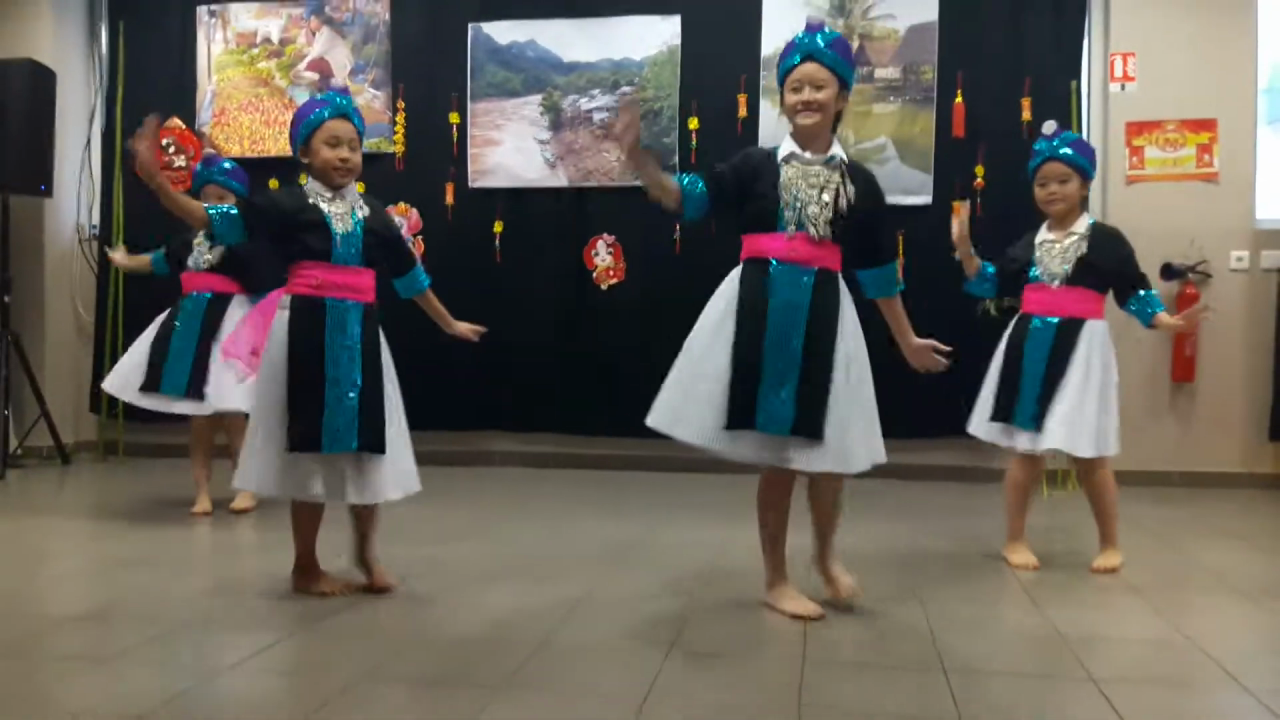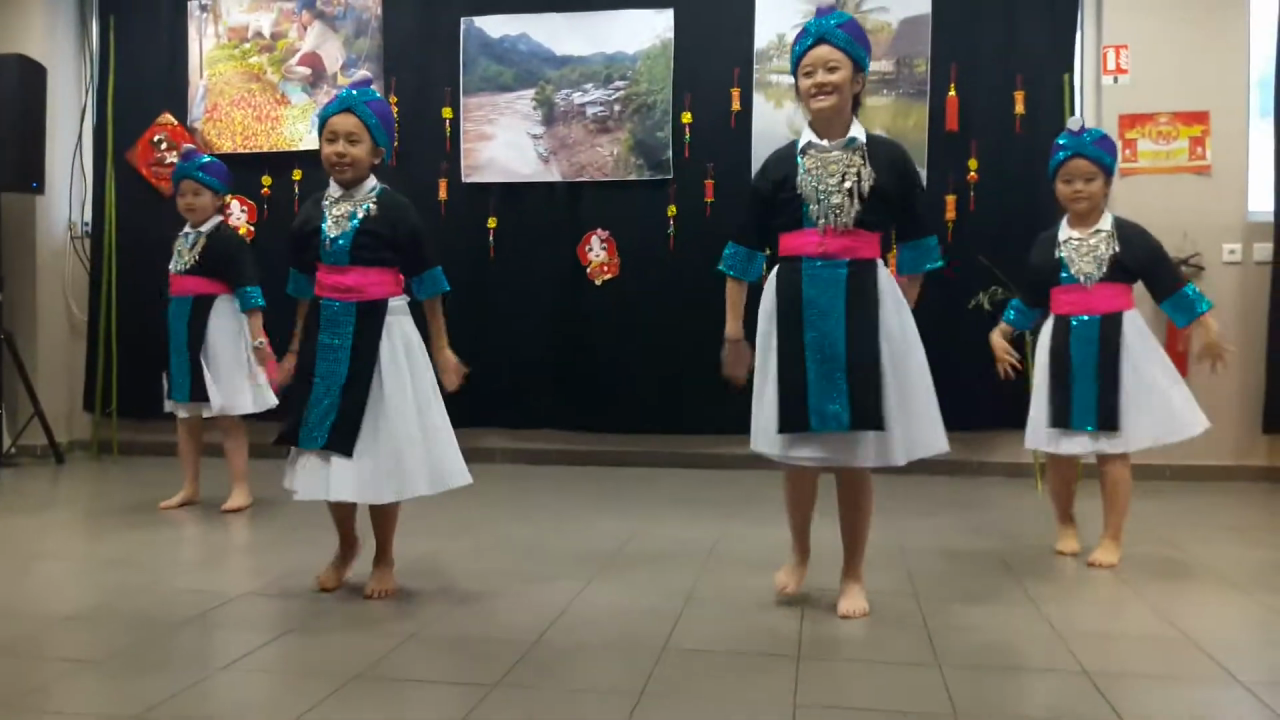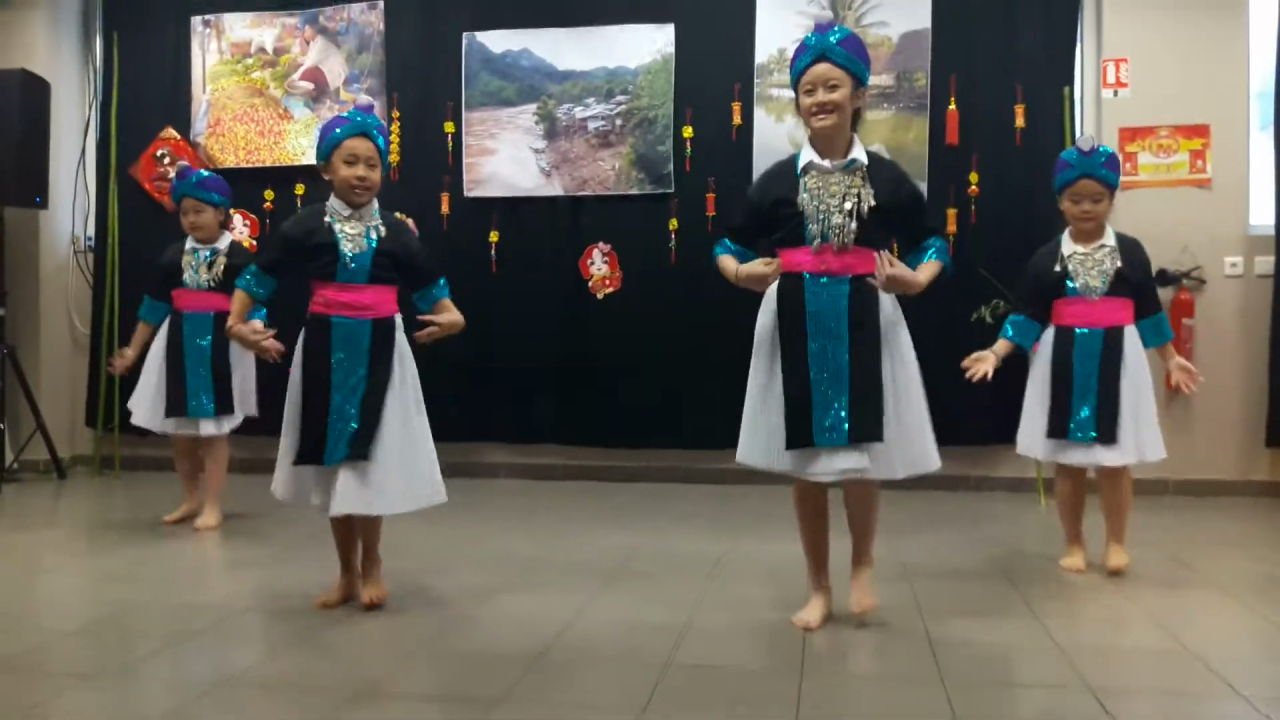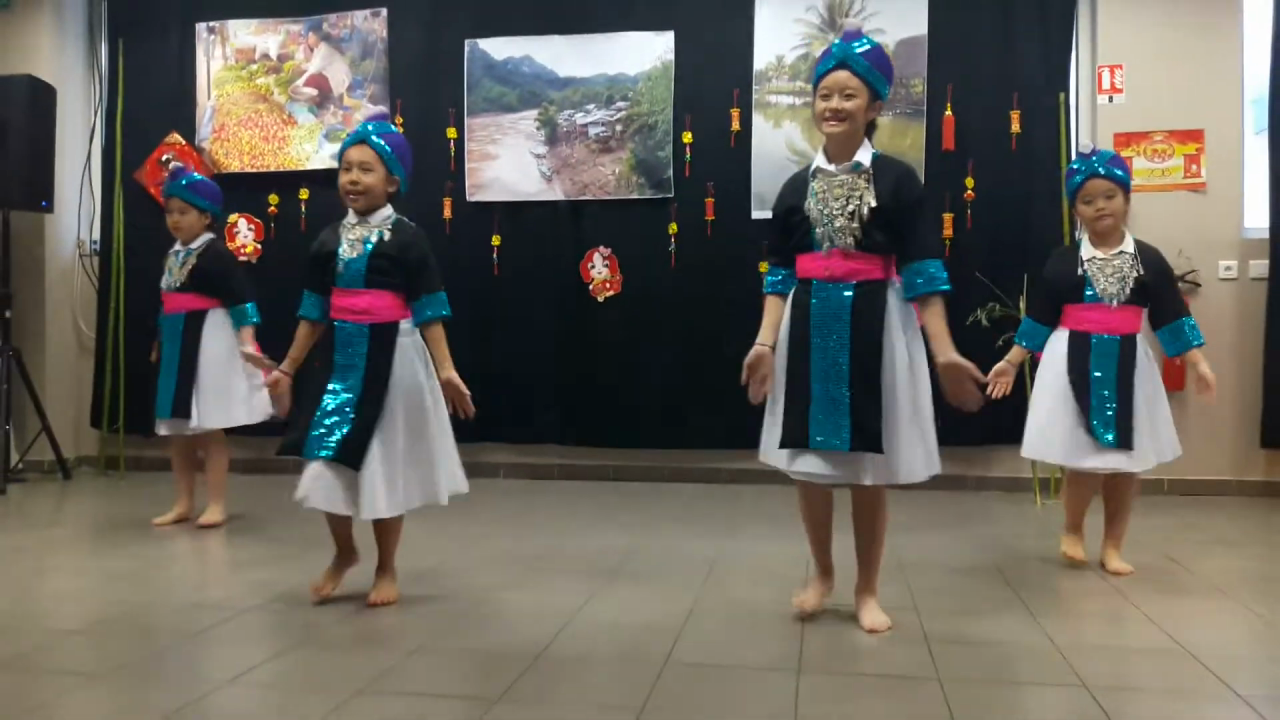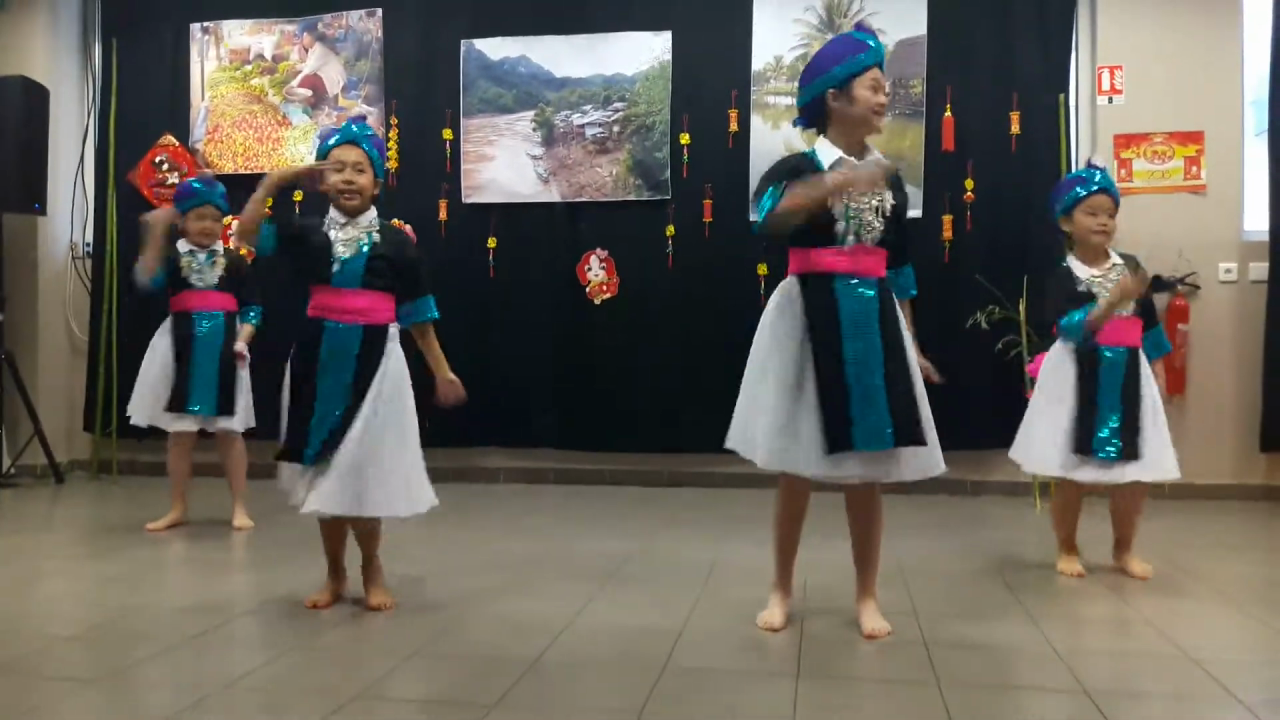
dt=0.5s
person 1, frame 1
left shoulder: (859, 180)
right shoulder: (756, 166)
left elbow: (877, 266)
right elbow: (687, 197)
left wrist: (906, 338)
right wrist: (638, 157)
left hip: (824, 312)
right hip: (757, 307)
left knee: (826, 457)
right knee: (775, 455)
left ankle: (826, 554)
right ankle: (777, 580)
person 1, frame 2
left shoulder: (889, 160)
right shoulder: (778, 165)
left elbow: (916, 249)
right elbow: (745, 252)
left wrist: (901, 319)
right wrist: (734, 334)
left hip: (863, 304)
right hip: (794, 304)
left knee: (859, 453)
right knee: (800, 448)
left ankle: (854, 577)
right ankle: (798, 556)
person 1, frame 3
left shoulder: (887, 178)
right shoulder: (777, 180)
left elbow: (932, 245)
right elbow: (731, 247)
left wrist: (914, 283)
right wrist: (746, 274)
left hip: (863, 320)
right hip: (795, 320)
left knee: (864, 459)
right knee: (805, 464)
left ankle: (861, 567)
right ankle: (818, 589)
person 1, frame 4
left shoulder: (897, 179)
right shoulder: (796, 187)
left elbow: (923, 270)
right elbow: (780, 275)
left wrist: (944, 351)
right wrist: (765, 343)
left hip: (875, 323)
right hip: (808, 325)
left knee: (870, 469)
right knee: (805, 464)
left ankle: (868, 592)
right ankle: (822, 571)
person 1, frame 5
left shoulder: (889, 178)
right shoulder: (795, 169)
right elbow: (772, 214)
left wrist: (914, 349)
right wrist: (833, 183)
left hip: (874, 319)
right hip: (810, 318)
left knee: (867, 467)
right knee: (799, 466)
left ankle: (867, 596)
right ankle: (781, 589)
person 2, frame 1
left shoulder: (374, 214)
right shoulder: (286, 206)
left elbow: (407, 273)
right elbow: (214, 223)
left wrist: (449, 324)
right wrist: (151, 179)
left hip: (359, 336)
right hip: (304, 333)
left knee: (365, 444)
right knee: (311, 447)
left ankle: (364, 549)
right ankle: (305, 565)
person 2, frame 2
left shoulder: (394, 210)
right shoulder: (310, 214)
left elbow: (427, 283)
right elbow: (305, 287)
left wrist: (440, 349)
right wrist: (295, 348)
left hip: (381, 334)
right hip: (326, 335)
left knee: (380, 449)
right knee: (324, 446)
left ankle: (384, 560)
right ankle: (346, 546)
person 2, frame 3
left shoulder: (397, 233)
right shoulder: (305, 227)
left elbow: (429, 288)
right elbow: (258, 276)
left wrist: (449, 315)
right wrist: (238, 320)
left hip: (380, 352)
right hip: (325, 350)
left knee: (367, 463)
right knee: (330, 463)
left ankle: (370, 567)
right ankle: (348, 574)
person 2, frame 4
left shoulder: (407, 237)
right shoulder: (328, 240)
left elbow: (429, 310)
right elbow: (314, 310)
left wrist: (445, 370)
right wrist: (288, 367)
left hip: (392, 357)
right hip: (341, 357)
left knee: (384, 467)
right knee: (328, 465)
left ankle: (386, 571)
right ankle: (343, 553)
person 2, frame 5
left shoulder: (395, 240)
right shoulder: (309, 234)
left elbow: (418, 311)
right elbow: (249, 229)
left wrist: (441, 369)
right wrist: (271, 181)
left hip: (374, 358)
right hip: (320, 353)
left knee: (361, 469)
right knee: (325, 468)
left ankle: (372, 572)
right ankle: (335, 573)
person 3, frame 1
left shoulder: (1106, 240)
right shoulder: (1028, 245)
left elbow: (1134, 292)
right elbow: (994, 284)
left wrist: (1167, 321)
right wrist: (965, 249)
left hip: (1080, 348)
right hip: (1028, 345)
left knee: (1088, 455)
right knee: (1026, 450)
left ankle: (1110, 545)
right ankle: (1014, 540)
person 3, frame 2
left shoulder: (1131, 237)
right shoulder: (1047, 243)
left elbow: (1171, 286)
right elbow: (1031, 300)
left wrist: (1208, 330)
right wrist: (1000, 333)
left hip: (1118, 346)
right hip: (1064, 348)
left knee: (1114, 448)
right knee: (1059, 449)
left ankle: (1112, 539)
right ankle: (1066, 525)
person 3, frame 3
left shoulder: (1130, 251)
right shoulder: (1047, 257)
left elbow: (1148, 311)
right elbow: (1029, 315)
left wrist: (1172, 357)
right wrist: (995, 352)
left hip: (1116, 359)
right hip: (1064, 360)
left knee: (1114, 461)
right knee: (1068, 460)
left ankle: (1116, 544)
right ankle: (1074, 545)
person 3, frame 4
left shoulder: (1149, 259)
right shoulder: (1063, 261)
left elbow: (1171, 317)
right elbow: (1039, 318)
left wrist: (1197, 362)
right wrist: (1012, 361)
left hip: (1127, 366)
right hip: (1074, 365)
left knee: (1125, 466)
right knee: (1086, 463)
left ankle: (1112, 547)
right ankle: (1072, 531)
person 3, frame 5
left shoulder: (1132, 270)
right shoulder: (1063, 278)
left elbow: (1149, 325)
right elbow: (1068, 329)
left wrist: (1156, 374)
right wrist: (1108, 303)
left hip: (1128, 380)
right hip: (1079, 381)
left knee: (1131, 477)
right knee: (1072, 475)
left ankle: (1124, 550)
right ankle: (1067, 548)
person 4, frame 1
left shoulder: (241, 241)
right shoulder: (194, 238)
right elbow: (165, 258)
right wrist: (127, 262)
left hip: (228, 326)
right hip: (189, 323)
left knee: (229, 411)
right knee: (198, 414)
left ankle: (247, 487)
right ankle: (203, 492)
person 4, frame 2
left shoulder: (227, 240)
right shoulder: (182, 239)
left elbow: (248, 291)
left wrist: (258, 338)
left hip: (218, 328)
right hip: (183, 327)
left knee: (227, 412)
right knee: (185, 411)
left ankle: (240, 488)
right ankle: (190, 487)
person 4, frame 3
left shoulder: (237, 257)
right shoulder: (173, 256)
left elbow: (252, 305)
right elbow: (154, 305)
left wrist: (258, 333)
right wrist: (133, 348)
left hip: (220, 346)
right hip: (179, 344)
left knee: (215, 429)
right knee: (179, 425)
left ankle: (212, 506)
right ankle: (193, 497)
person 4, frame 4
left shoulder: (217, 255)
right shoulder: (172, 256)
left elbow: (241, 303)
left wrist: (248, 346)
right wrist: (159, 345)
left hip: (210, 344)
right hip: (176, 345)
left knee: (208, 427)
right knee: (175, 428)
left ankle: (217, 503)
right ankle: (183, 503)
person 4, frame 5
left shoulder: (234, 261)
right shoulder: (174, 256)
left elbow: (251, 308)
right elbow: (147, 281)
left wrist: (242, 341)
right wrist: (154, 235)
left hip: (223, 348)
right hip: (184, 346)
left knee: (227, 429)
right knee: (180, 430)
left ankle: (239, 506)
right ankle: (178, 507)
